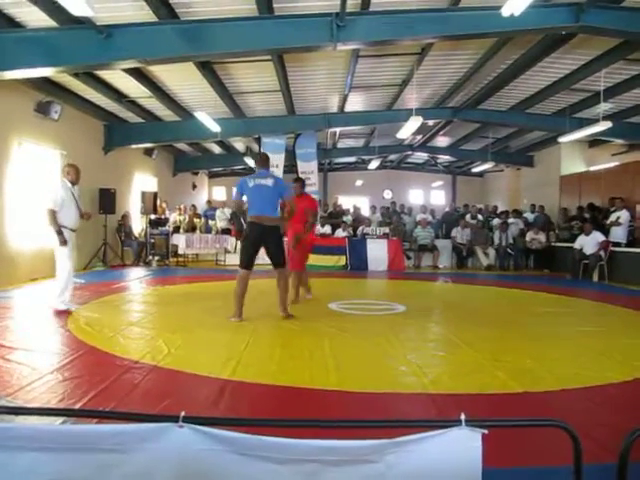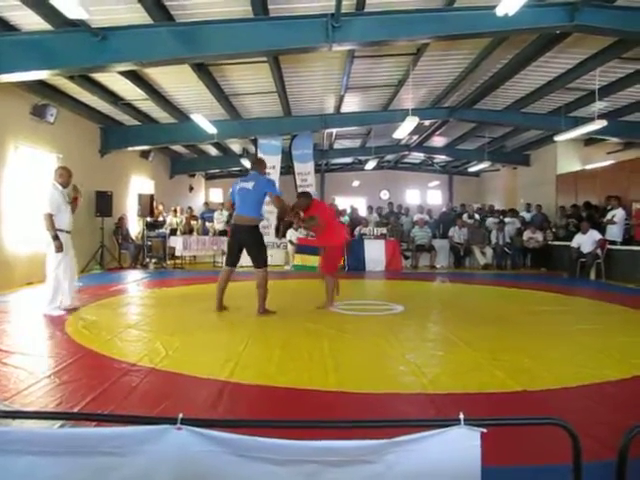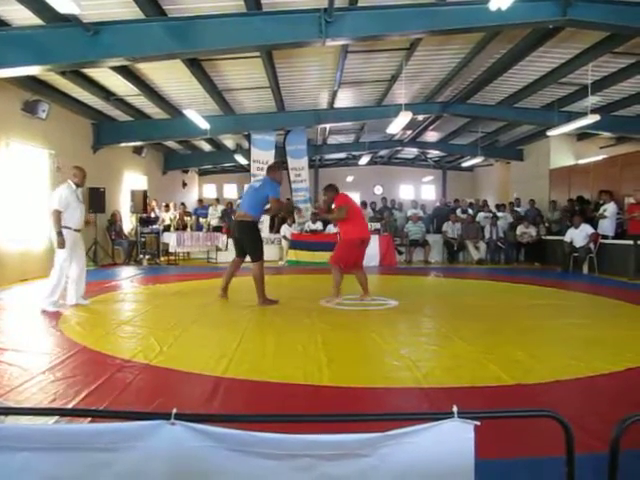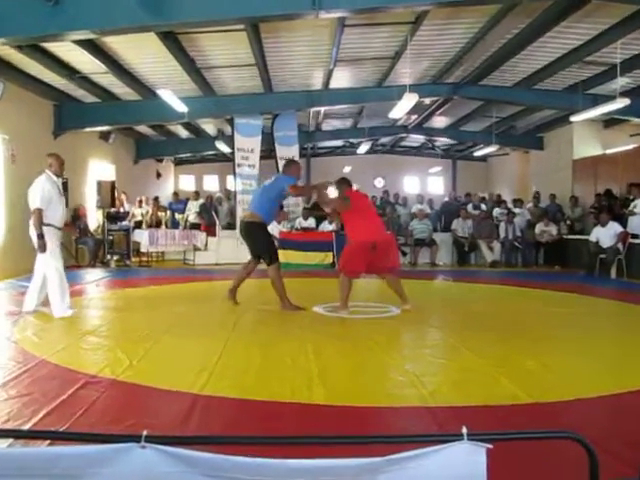
dt=0.7s
person 1, frame 1
left shoulder: (245, 181)
right shoulder: (280, 182)
left elbow: (236, 207)
right wrist: (282, 223)
left hip: (253, 227)
right hip: (273, 229)
left knee: (244, 271)
right knee: (281, 269)
left ankle: (238, 313)
right ankle: (284, 310)
person 1, frame 2
left shoulder: (237, 183)
right shoulder: (266, 182)
left elbow: (229, 207)
right elbow: (277, 203)
right wrist: (287, 210)
left hip: (235, 228)
right hip: (251, 229)
left knee: (229, 267)
right knee: (261, 269)
left ankle: (218, 304)
right ankle: (261, 308)
person 1, frame 3
left shoulder: (255, 183)
right shoulder: (272, 185)
right elbow: (276, 206)
left wrist: (267, 211)
left hip: (237, 223)
right hip: (249, 225)
left knee: (239, 257)
right knee: (257, 262)
left ankle: (224, 288)
right ankle: (262, 298)
person 1, frame 4
left shoulder: (274, 181)
right shoulder: (285, 179)
right elbow: (295, 191)
left wrist: (276, 214)
right wrist: (316, 187)
left hip: (247, 224)
right hip: (256, 226)
left knee: (256, 259)
right knee: (273, 264)
left ankle: (233, 289)
right ankle: (285, 303)
person 2, frame 1
left shoulder: (74, 190)
right shoulder: (60, 189)
right elbow: (51, 212)
left wrist: (83, 215)
right wrist: (59, 234)
left hip: (70, 232)
right hip: (62, 233)
left knee: (67, 267)
right knee: (66, 267)
left ankle: (62, 301)
right ankle: (60, 302)
person 2, frame 2
left shoulder: (62, 192)
right shoulder: (52, 192)
left elbow: (70, 212)
right elbow: (47, 217)
left wrist: (75, 197)
right wrist: (55, 239)
left hip: (65, 235)
right hip: (57, 236)
left knee: (70, 269)
right knee: (56, 272)
left ankle: (66, 302)
right ankle: (51, 307)
person 2, frame 3
left shoulder: (77, 192)
right shoulder: (63, 190)
right elbow: (56, 213)
left wrist: (85, 221)
right wrist: (60, 235)
left hip: (76, 233)
right hip: (65, 232)
left knee: (79, 265)
right knee: (61, 267)
left ankle: (75, 297)
right ankle: (49, 302)
person 2, frame 4
left shoulder: (55, 183)
right shoulder: (42, 184)
right elbow: (36, 212)
right wrist: (40, 237)
left hip: (53, 231)
right hip: (44, 231)
left knee: (44, 269)
right knee: (55, 268)
left ankle: (31, 304)
right ankle: (61, 308)
person 3, frame 1
left shoulder: (309, 201)
right shoulder: (291, 200)
left elbow: (312, 222)
right elbow: (287, 217)
left wrist: (298, 236)
left hip: (303, 239)
right hip: (292, 238)
left knee: (296, 267)
right knee: (299, 267)
left ankle: (295, 296)
right ankle: (307, 290)
person 3, frame 2
left shoulder: (316, 208)
right shoulder: (313, 207)
left elbow: (313, 226)
right elbow: (309, 225)
left wrist: (300, 221)
left hip: (334, 241)
right hip: (333, 240)
left knee: (328, 270)
right knee: (328, 269)
left ankle: (329, 302)
right ankle: (335, 292)
person 3, frame 3
left shoulder: (340, 199)
right shoulder: (345, 199)
left elbow: (342, 215)
right elbow: (339, 218)
left wrist: (327, 216)
right wrist: (326, 211)
left hip: (352, 237)
right hip: (363, 236)
left knee: (336, 263)
right knee: (356, 266)
left ankle: (336, 294)
right ankle: (365, 293)
person 3, frame 4
left shoulder: (347, 197)
right shoulder: (360, 197)
left elbow: (342, 205)
left wrist: (330, 203)
left hip: (361, 241)
right hip: (379, 238)
left knee: (345, 272)
right knee: (386, 271)
left ankle: (343, 306)
right ankle: (405, 302)
